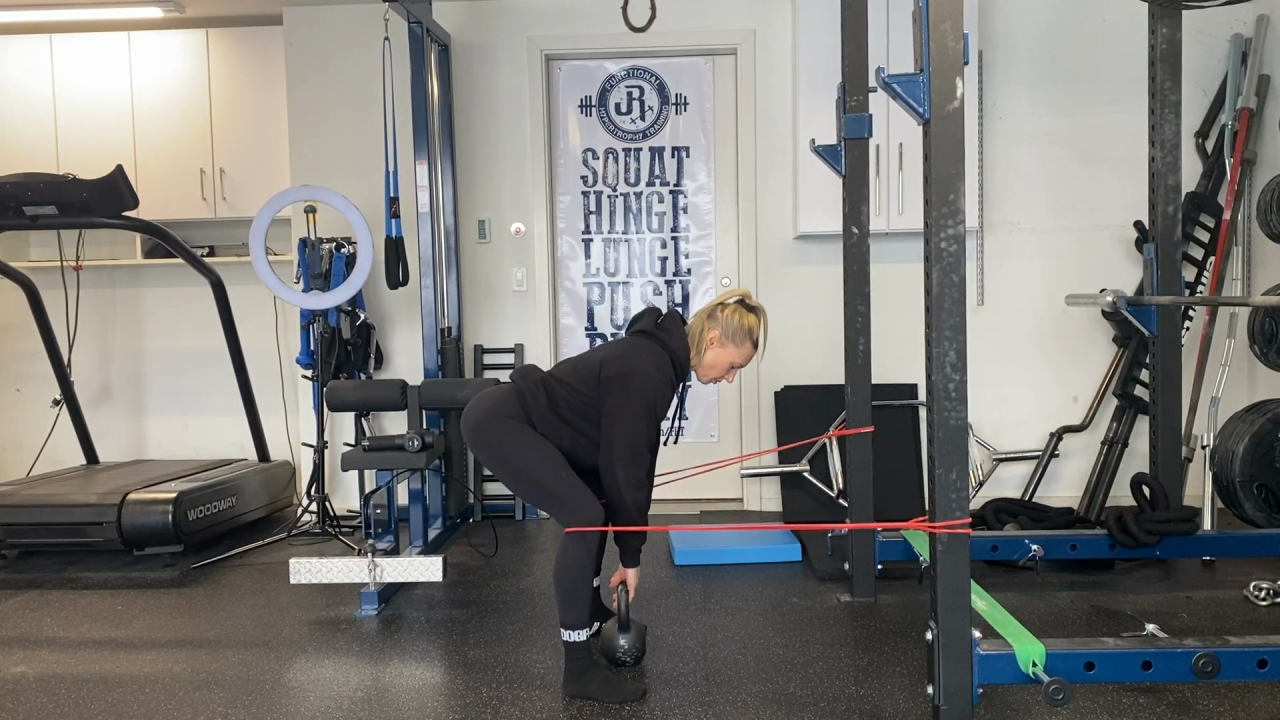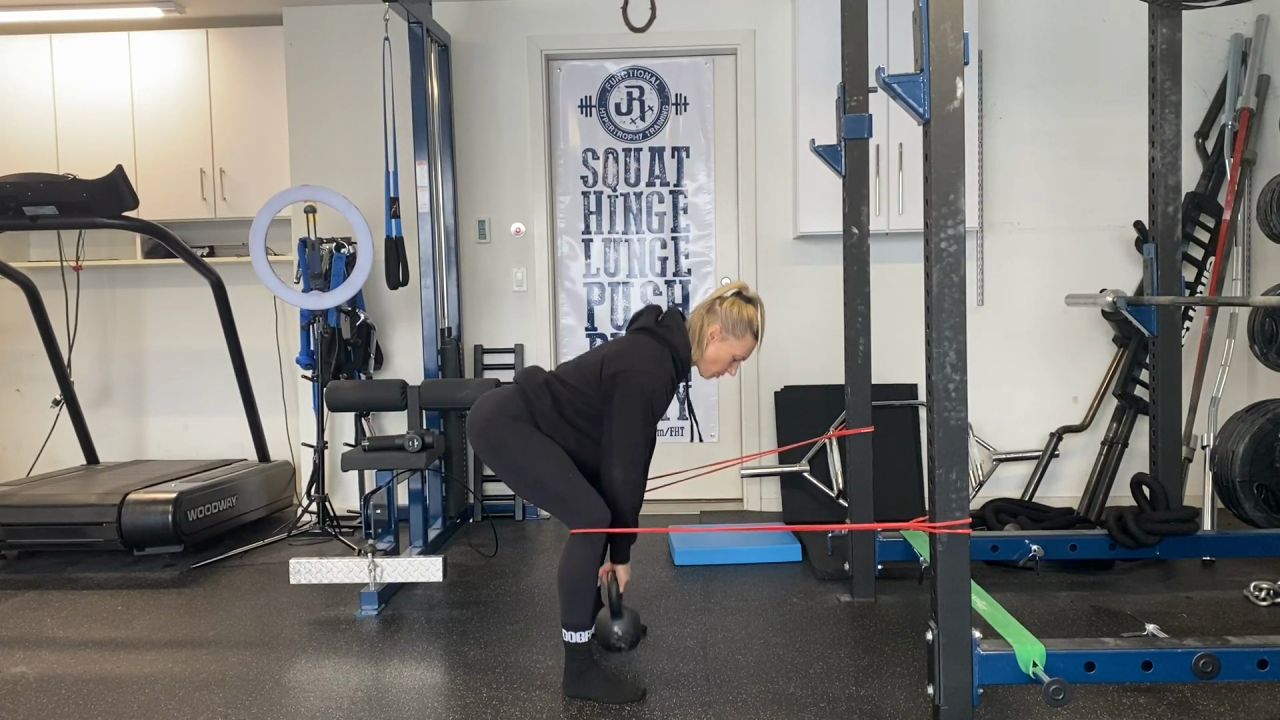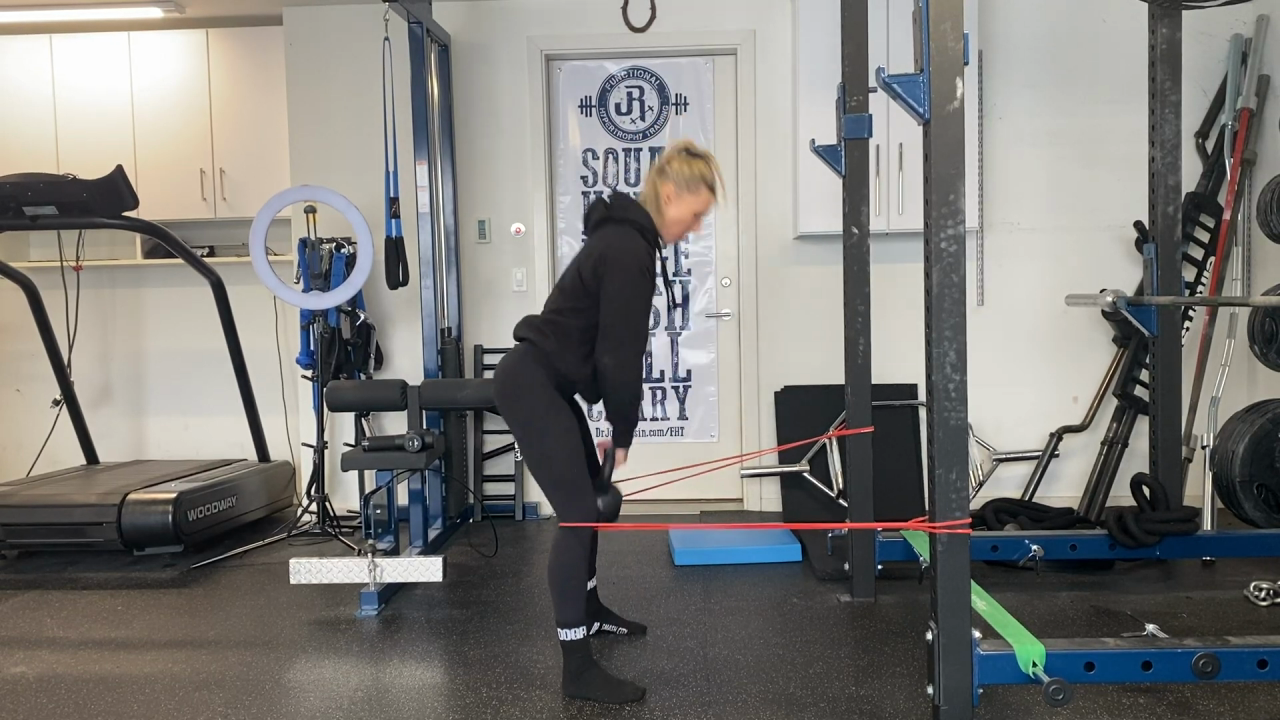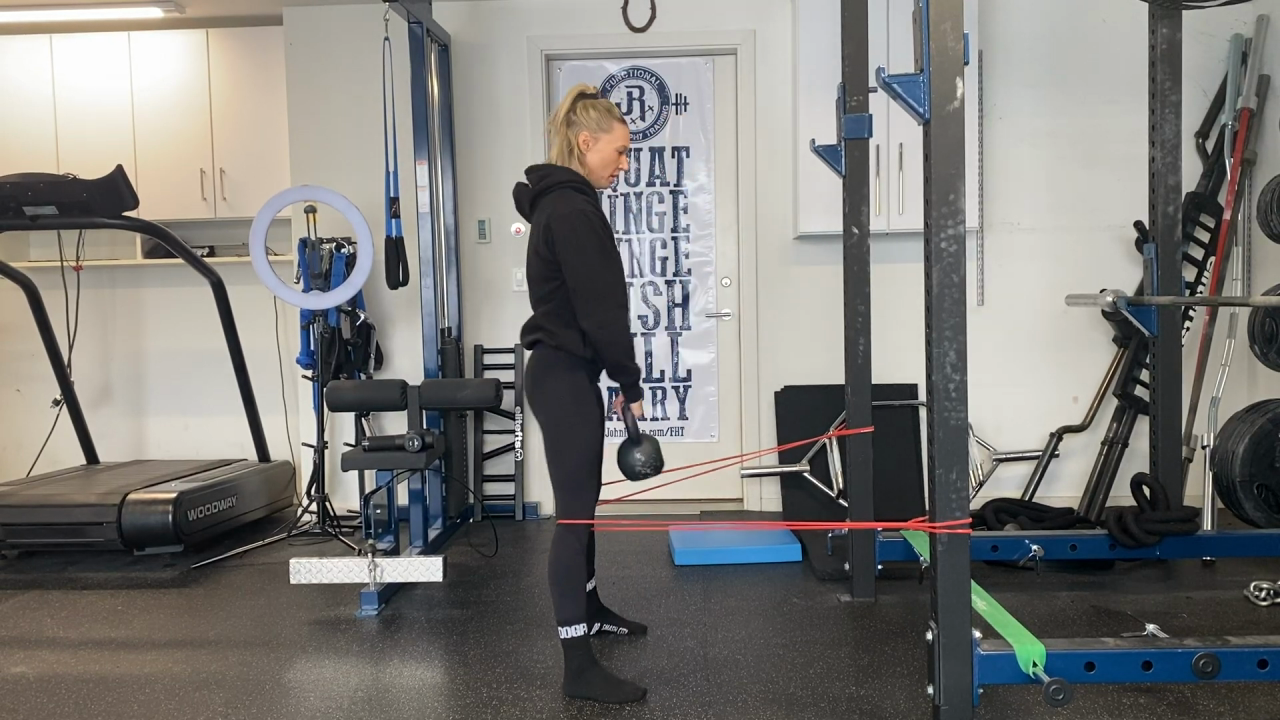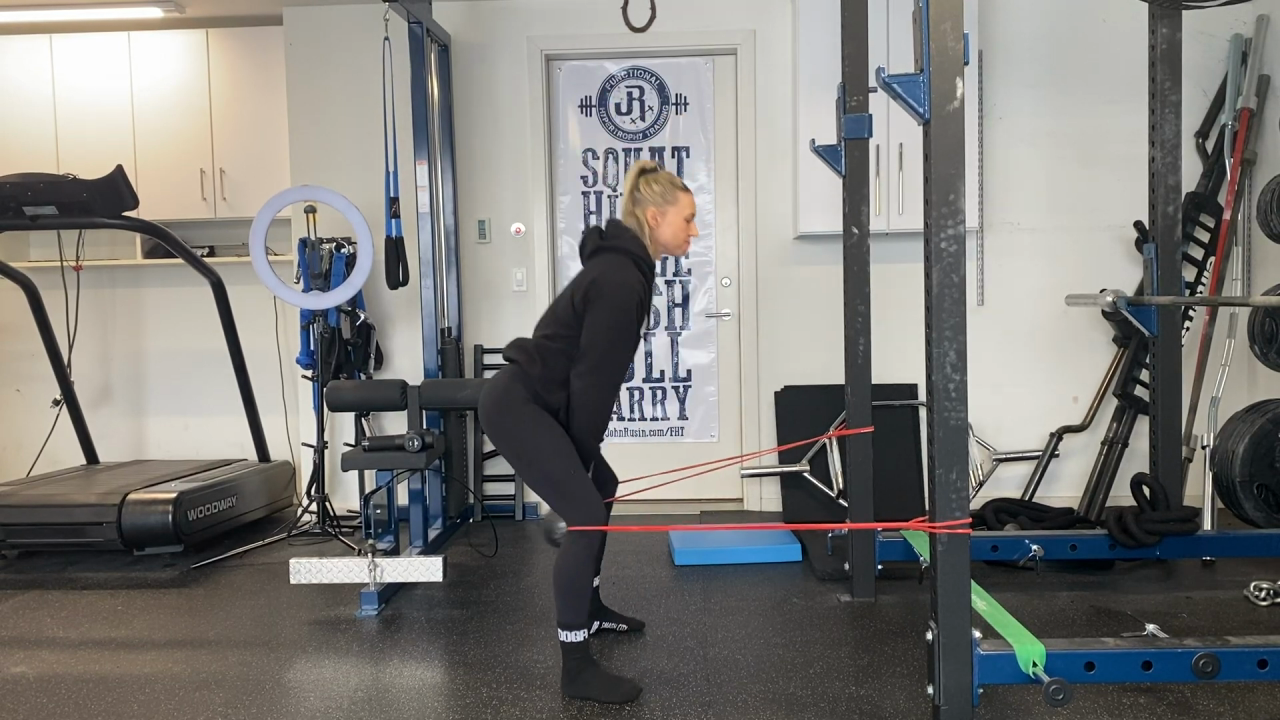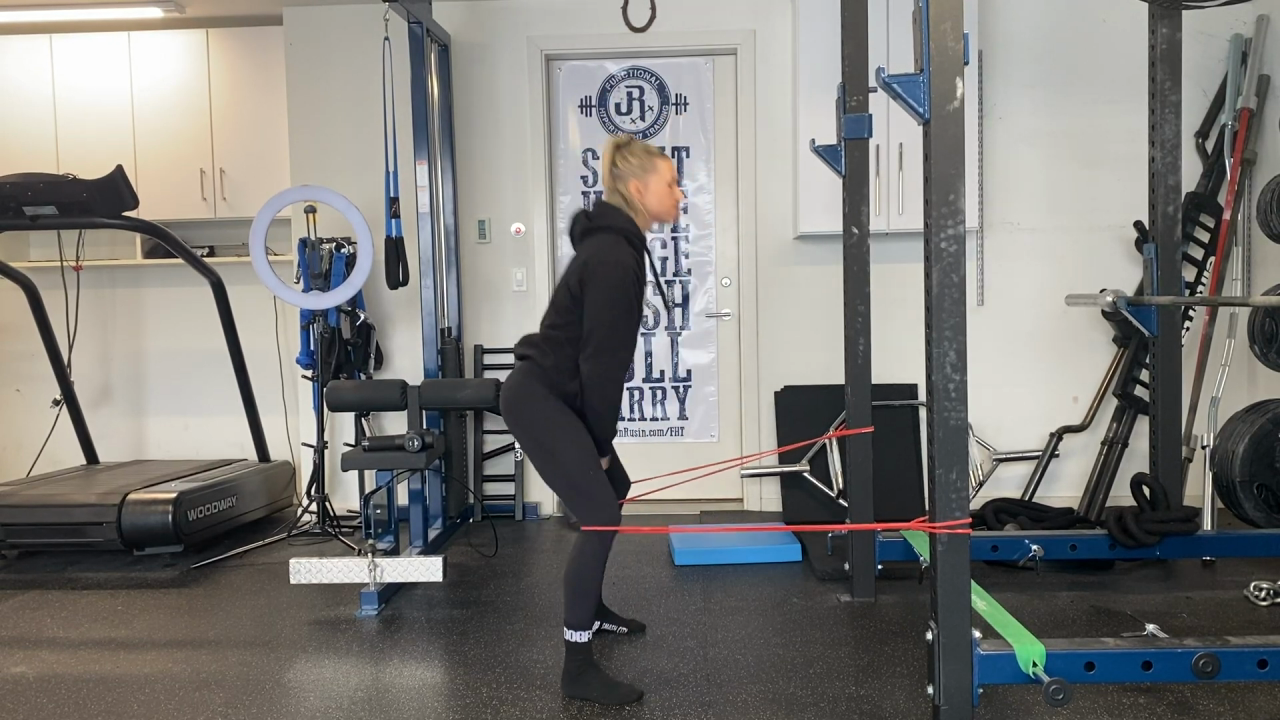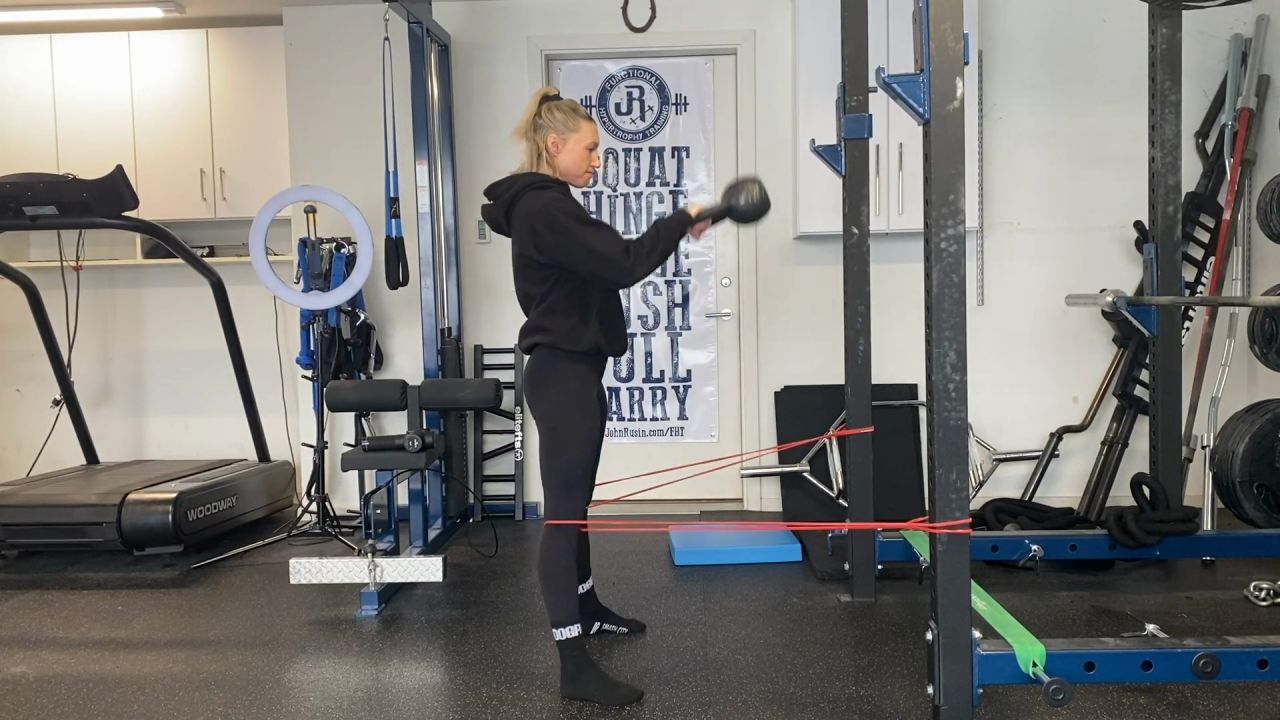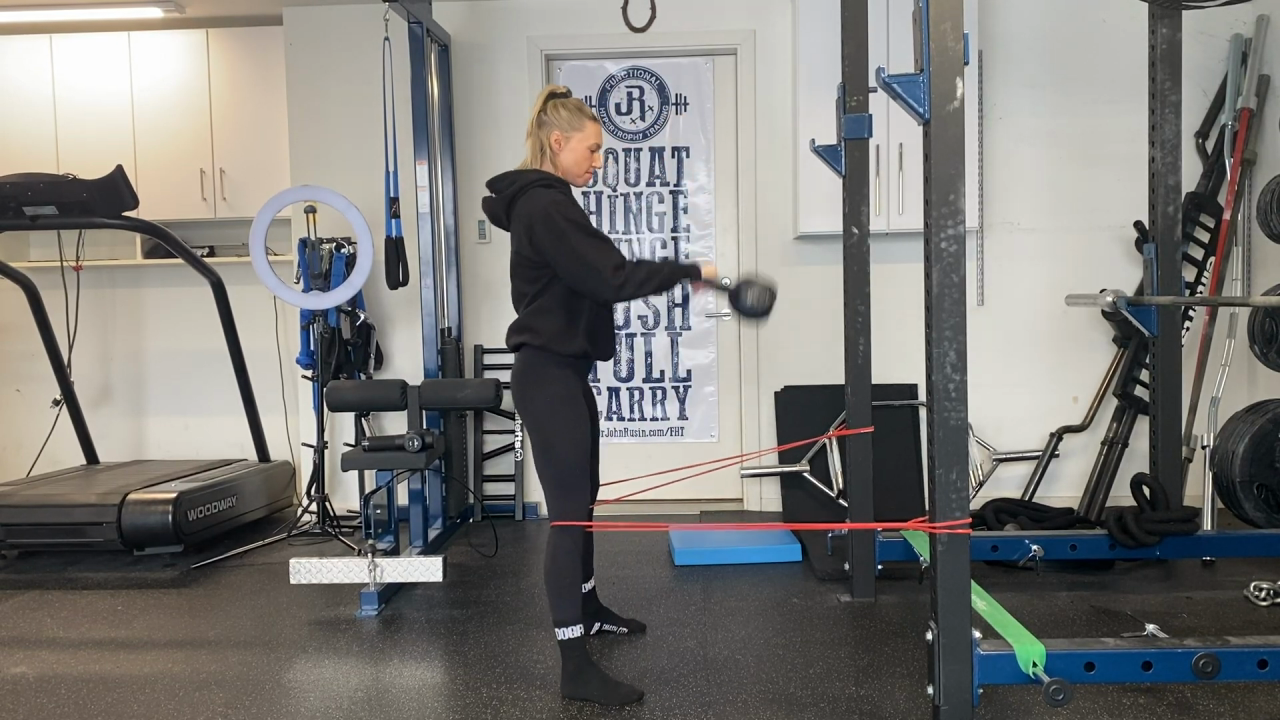
dt=0.4s
person 1, frame 1
left shoulder: (660, 358)
right shoulder: (644, 374)
left elbow: (635, 462)
right elbow: (624, 469)
left wrist: (629, 551)
right wrist: (631, 558)
left hip: (520, 419)
right hip: (497, 423)
left knee: (598, 500)
right knee: (584, 517)
left ankle: (590, 613)
right ankle: (579, 668)
person 1, frame 2
left shoulder: (660, 354)
right shoulder: (647, 368)
left elbow: (630, 457)
right elbow: (624, 465)
left wrist: (619, 541)
right wrist: (620, 551)
left hip: (526, 421)
right hip: (503, 425)
left knee: (600, 506)
right knee: (590, 518)
left ankle: (590, 615)
right ankle: (579, 670)
person 1, frame 3
left shoulder: (623, 239)
right shoulder: (628, 250)
left elbow: (612, 344)
right elbow: (619, 353)
left wrist: (616, 420)
right wrist: (623, 427)
left hip: (549, 380)
right hip: (531, 384)
left knee: (587, 500)
right knee: (576, 513)
left ankle: (589, 607)
right ankle: (576, 669)
person 1, frame 4
left shoulder: (564, 204)
right shoulder: (572, 208)
right elbow: (600, 313)
left wrist: (618, 381)
right wrist: (631, 385)
left hip: (567, 373)
right hip: (565, 378)
left knee: (585, 499)
right knee: (575, 511)
left ankle: (589, 608)
right ankle: (578, 666)
person 1, frame 5
left shoulder: (625, 269)
right shoulder: (622, 281)
left elbow: (590, 374)
right elbow: (593, 380)
left wrist: (584, 463)
right wrist: (579, 460)
left hip: (535, 400)
right hip: (517, 406)
left knee: (600, 491)
right knee: (586, 514)
left ankle: (589, 608)
right ankle: (576, 667)
person 1, frame 6
left shoulder: (618, 243)
right shoulder: (613, 255)
left elbow: (603, 352)
right elbow: (601, 360)
left wrist: (600, 440)
right wrist: (601, 441)
left hip: (559, 393)
right hip: (539, 397)
left knee: (614, 489)
right knee: (599, 515)
left ankle: (592, 606)
right ankle: (577, 666)
person 1, frame 7
left shoulder: (546, 205)
right shoulder: (542, 209)
left elbow: (610, 260)
right elbow: (622, 265)
left wrist: (673, 224)
right wrist: (679, 221)
left hip: (573, 371)
right hip: (562, 375)
left knee: (576, 503)
right knee: (564, 514)
left ankle: (586, 608)
right ankle: (575, 667)
person 1, frame 8
left shoulder: (548, 205)
right shoulder: (542, 209)
left elbow: (605, 275)
right elbow: (611, 278)
left wrist: (677, 274)
right wrist: (688, 271)
left hip: (565, 373)
right hip: (548, 378)
left knee: (583, 496)
right knee: (571, 511)
left ankle: (587, 607)
right ankle: (576, 667)
